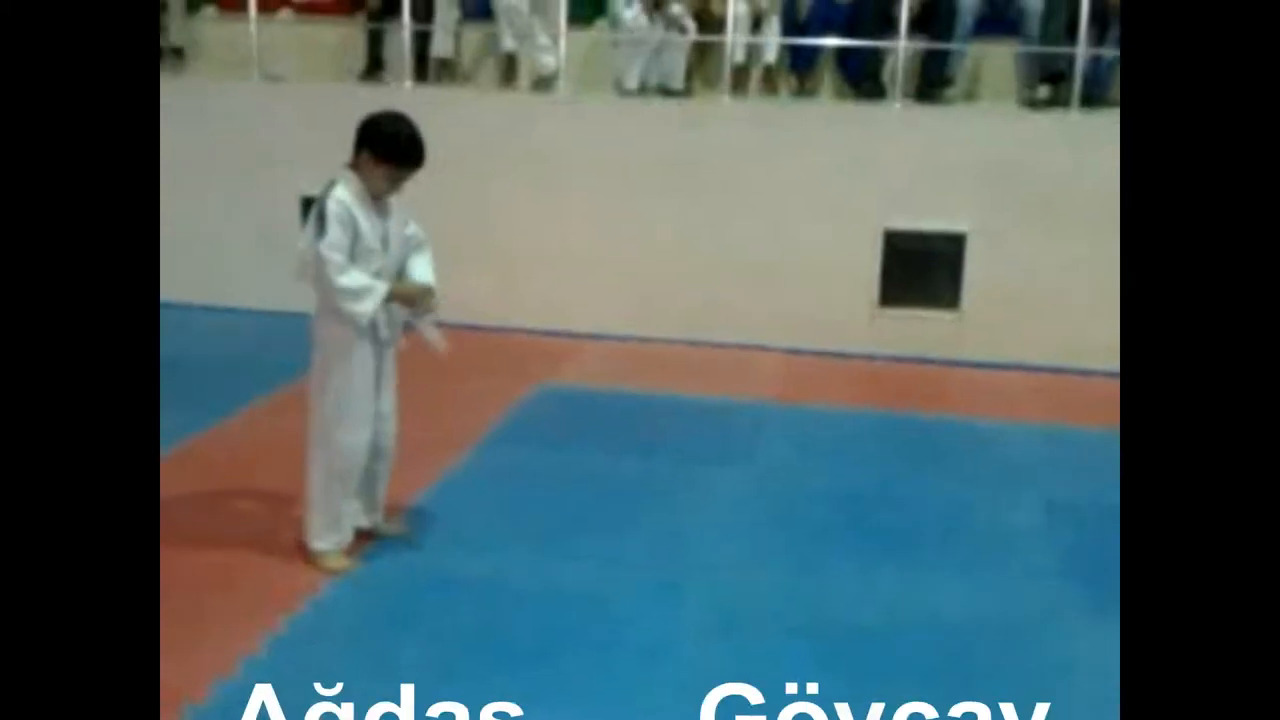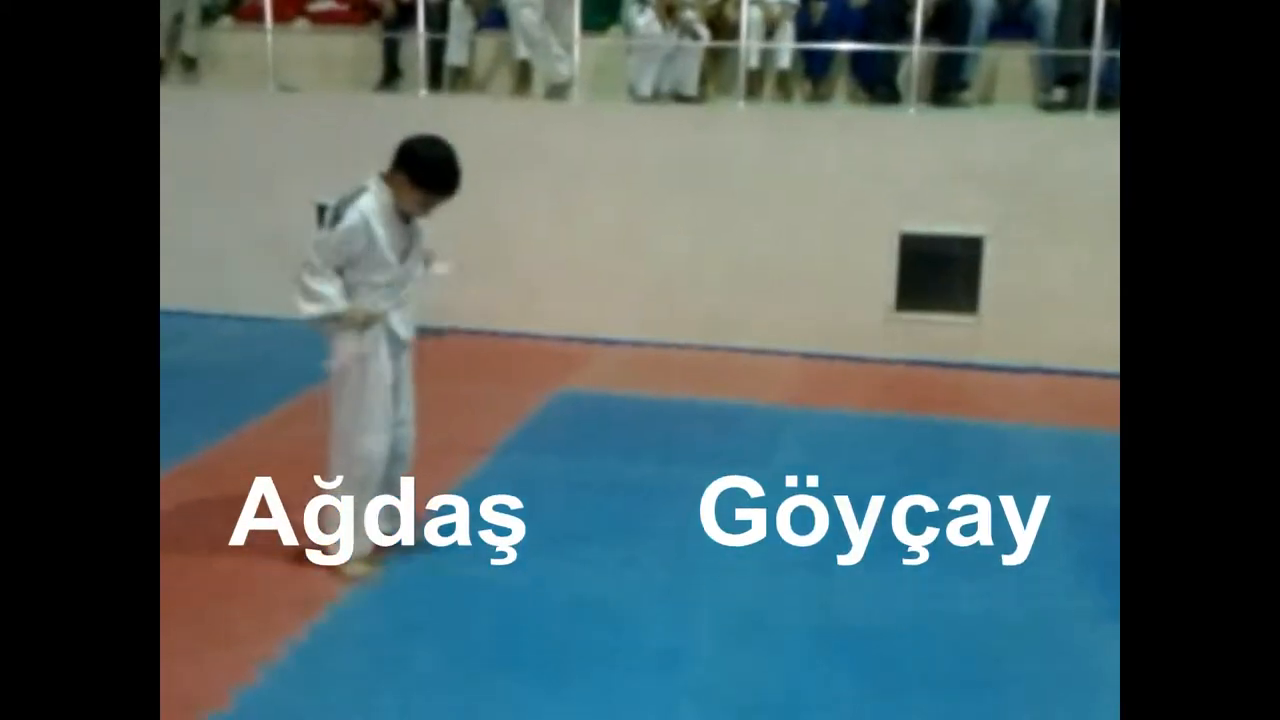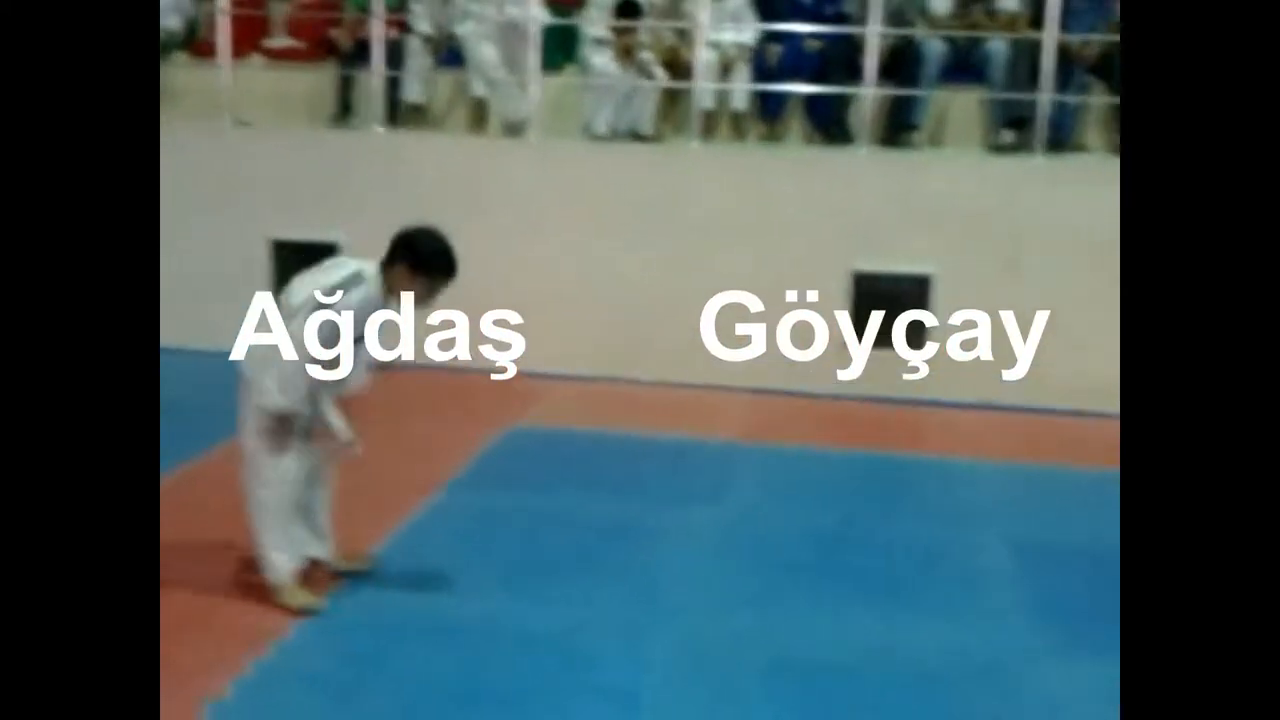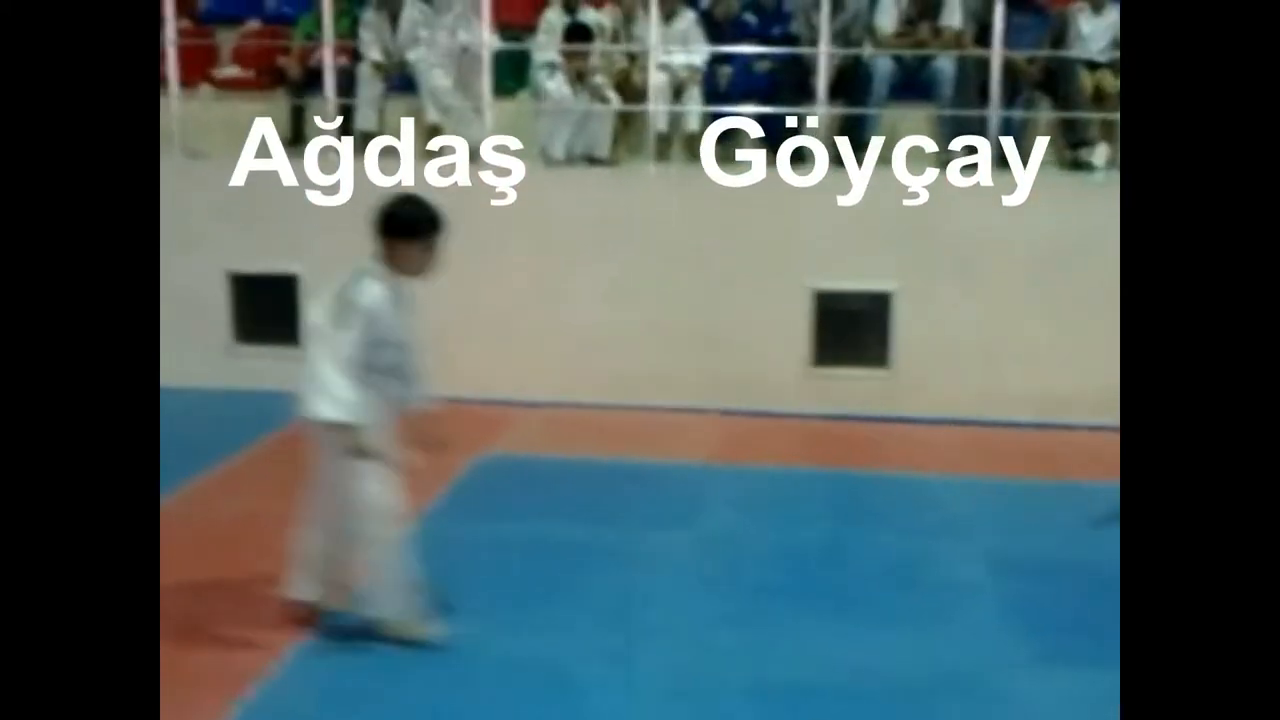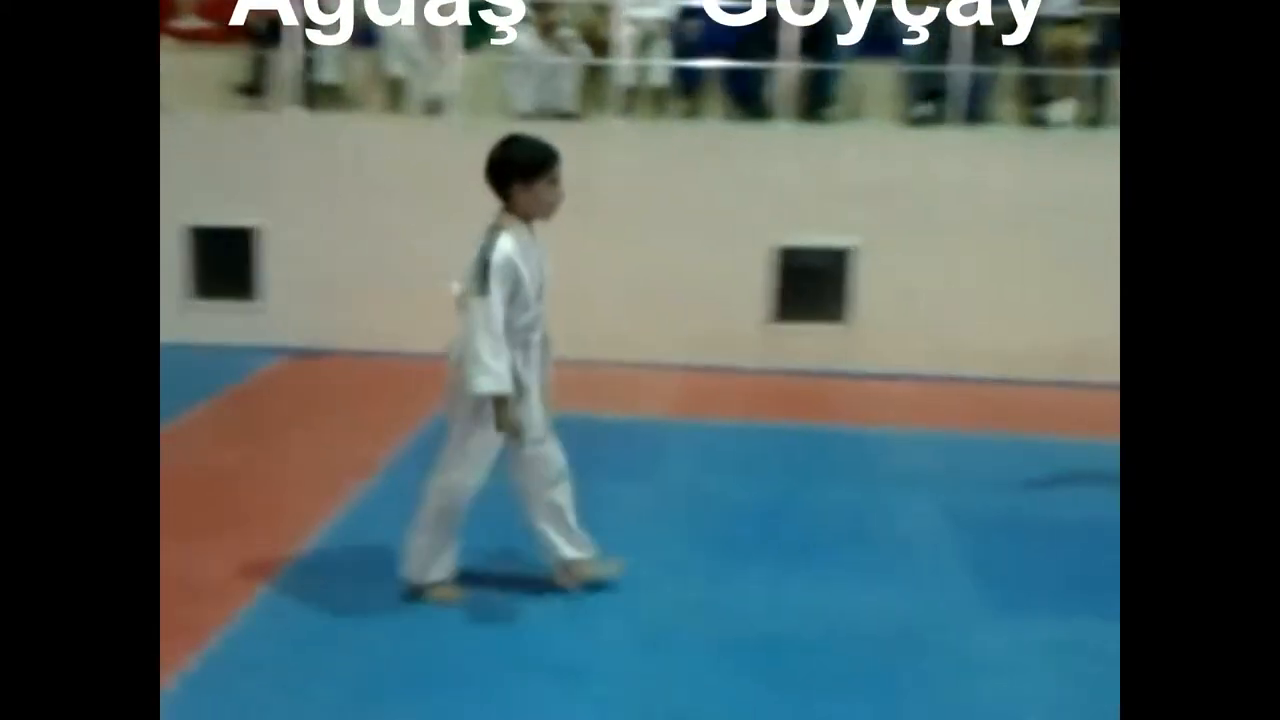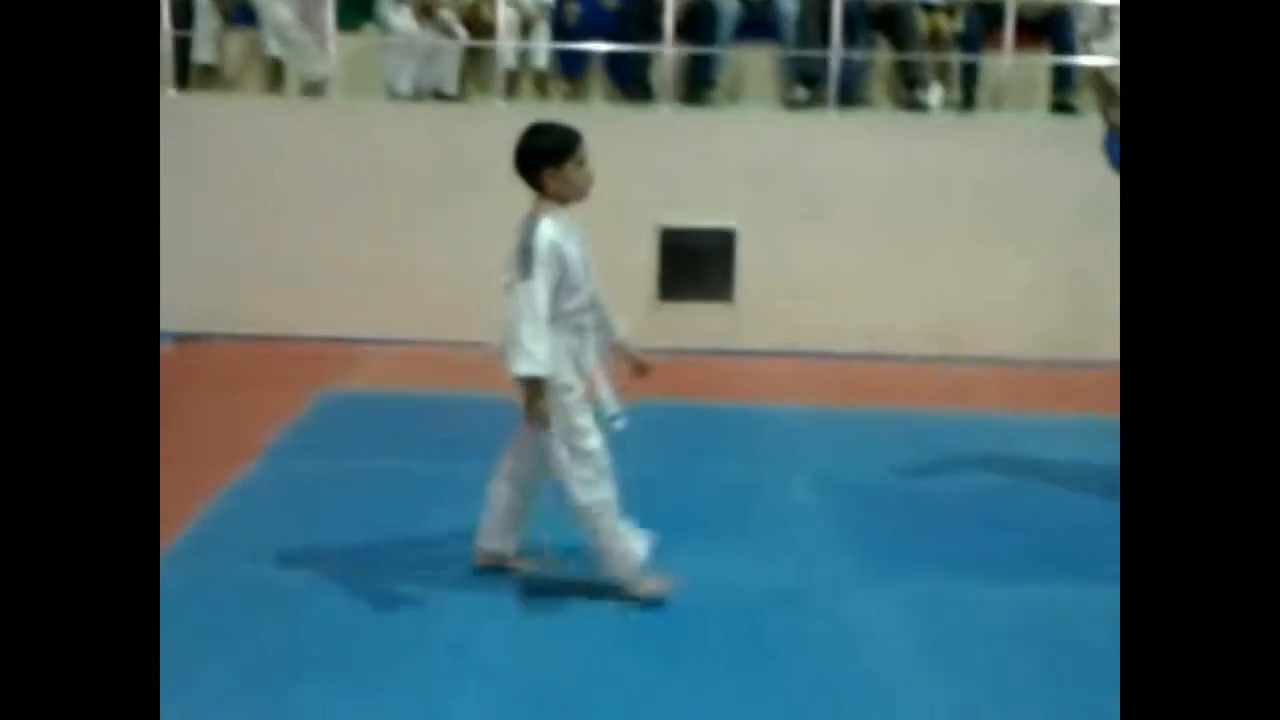
dt=0.5s
person 1, frame 1
left shoulder: (386, 205)
right shoulder: (335, 205)
left elbow: (415, 245)
right elbow: (332, 277)
left wrist: (421, 284)
right wrist: (391, 292)
left hip: (381, 335)
right hip: (345, 336)
left knee: (380, 433)
right knee: (342, 437)
left ankle: (365, 514)
right ankle: (327, 538)
person 1, frame 2
left shoulder: (403, 213)
right shoulder: (357, 213)
right elbow: (316, 270)
left wrist: (419, 260)
right wrist: (344, 312)
left hip: (395, 338)
right hip: (361, 344)
left knee: (399, 437)
right knee: (363, 444)
left ankle: (384, 522)
right ankle: (347, 543)
person 1, frame 3
left shoulder: (372, 287)
right shoulder: (350, 295)
left elbow: (349, 353)
right elbow: (296, 349)
left wrist: (332, 414)
right wrist: (285, 411)
left hip: (306, 376)
right hip: (273, 371)
left knee: (312, 467)
right knee: (276, 472)
left ankle: (316, 551)
right ankle: (281, 575)
person 1, frame 4
left shoulder: (391, 292)
right shoulder: (363, 295)
left elbow: (399, 359)
right elbow: (333, 360)
left wrist: (410, 408)
right wrist: (346, 427)
left hip: (370, 413)
right hip: (344, 415)
left knee: (333, 505)
right knee: (382, 508)
left ankle: (306, 594)
right ankle: (398, 613)
person 1, frame 5
left shoulder: (525, 241)
right shoulder: (500, 251)
right elbow: (484, 329)
right wrist: (499, 400)
left hip: (522, 377)
right hip: (492, 382)
left knee: (546, 467)
right knee: (460, 476)
left ankle: (572, 559)
right ankle: (424, 573)
person 1, frame 6
left shoulder: (561, 228)
right shoulder: (542, 236)
left elbow: (587, 298)
right elbow: (528, 314)
left wrist: (620, 347)
right wrist: (534, 387)
left hip: (572, 362)
right hip: (555, 369)
left knee: (526, 460)
right knee: (589, 468)
left ankle: (494, 545)
right ankle: (629, 570)
